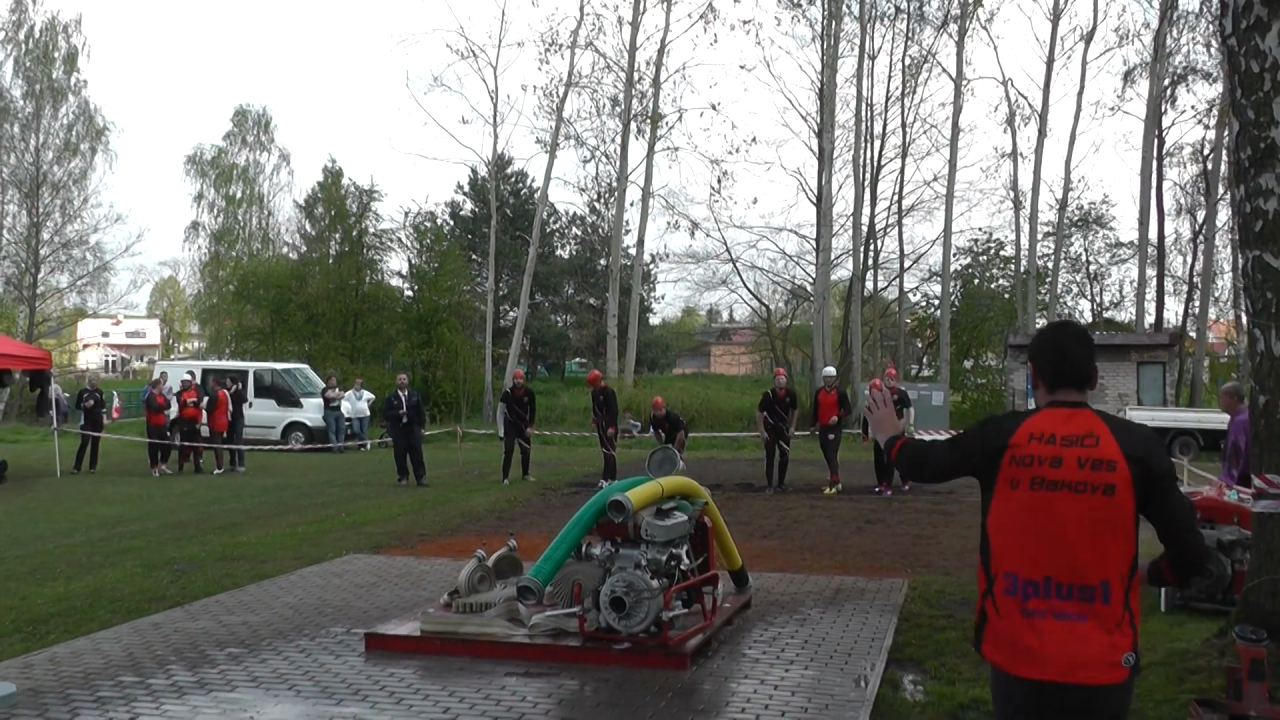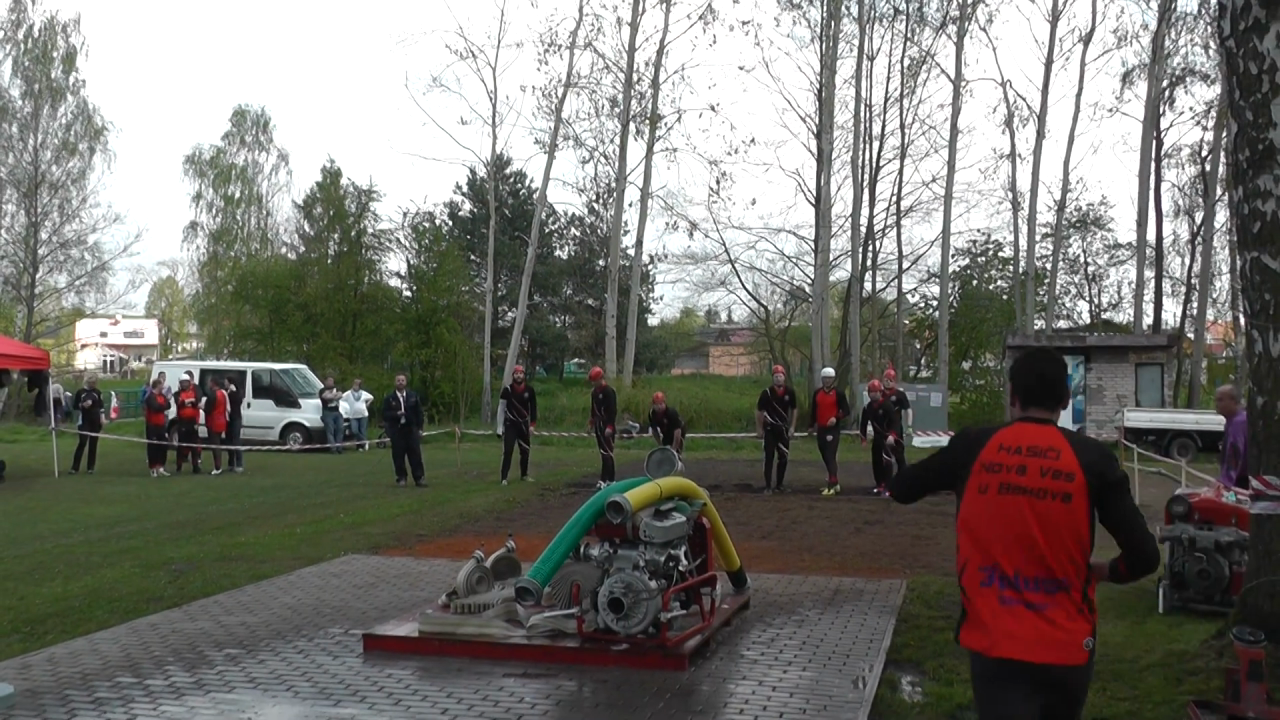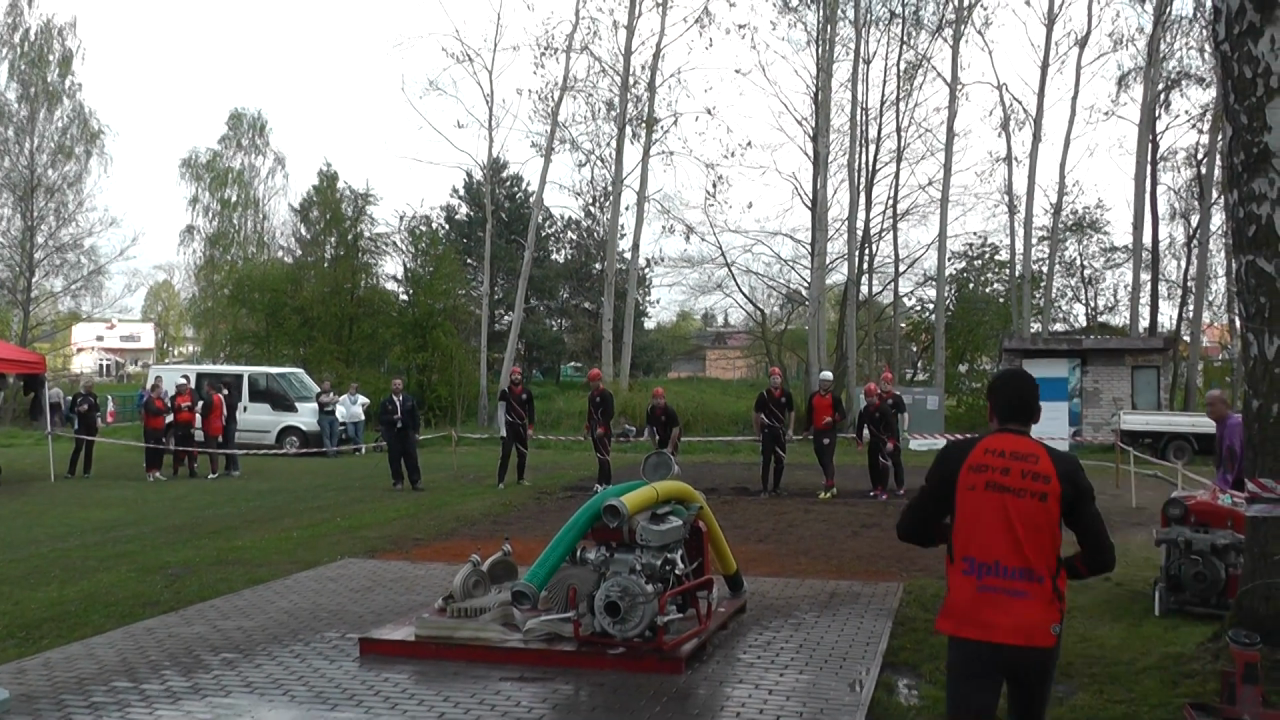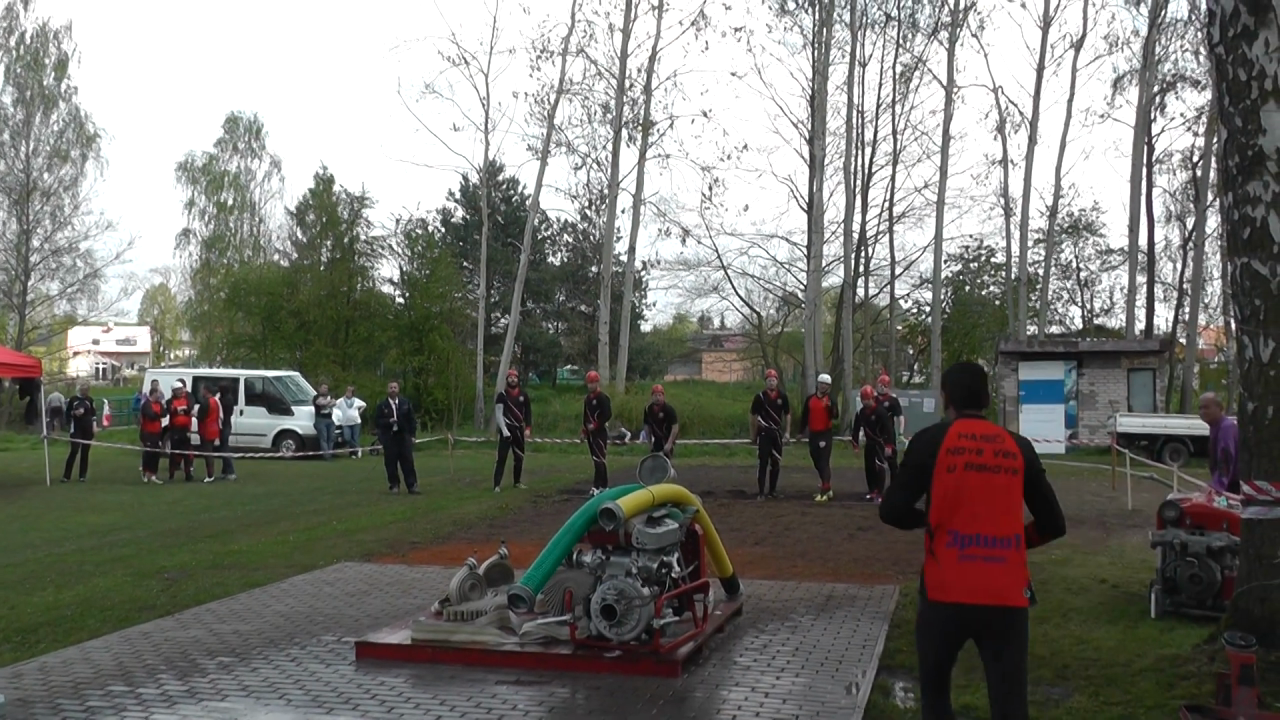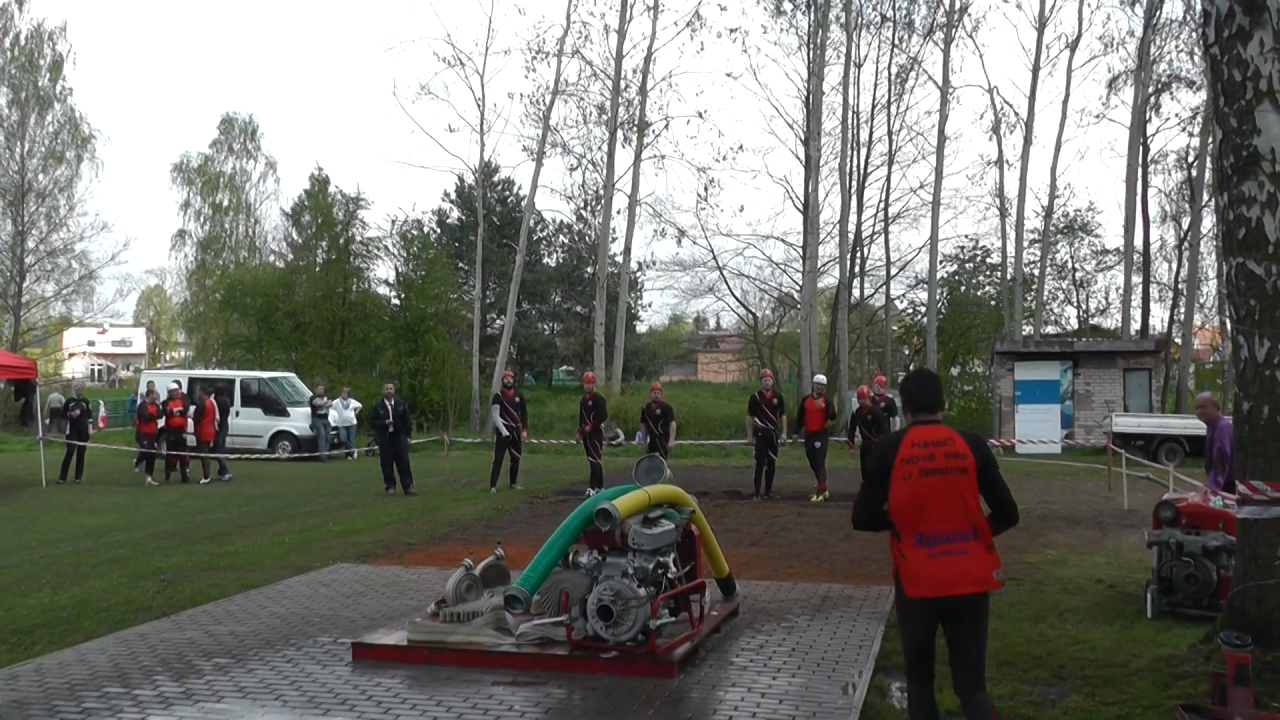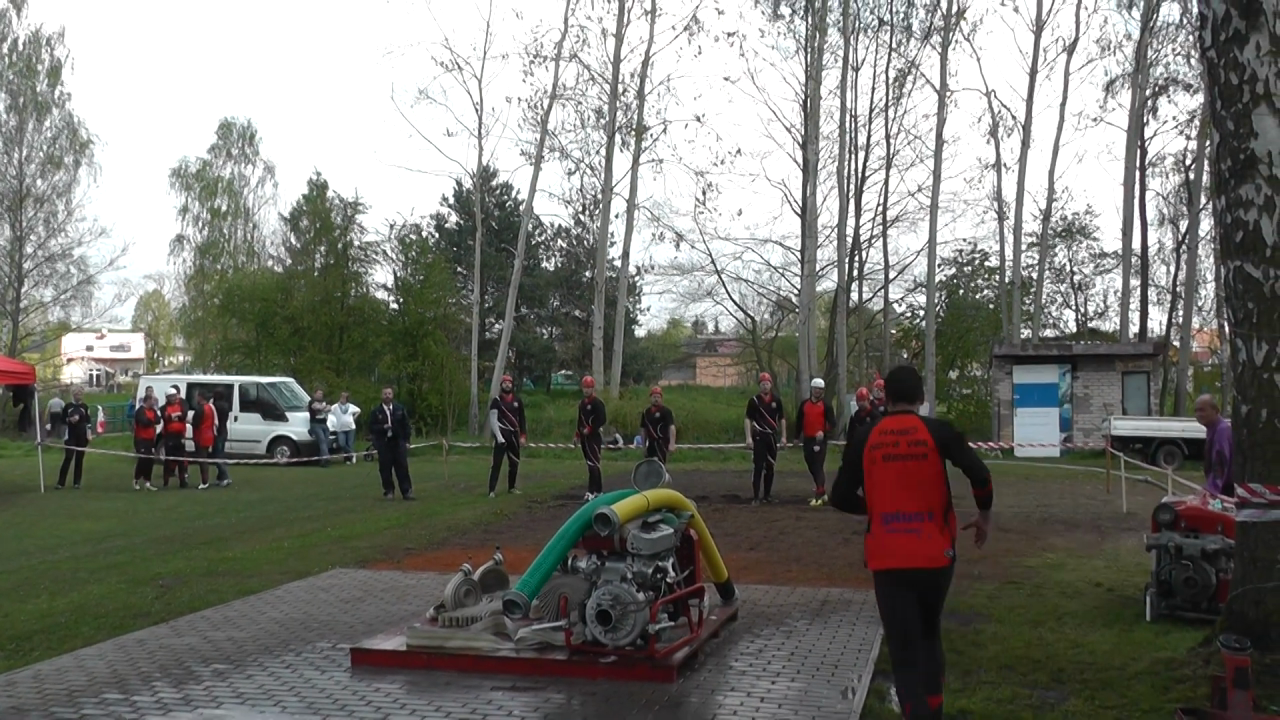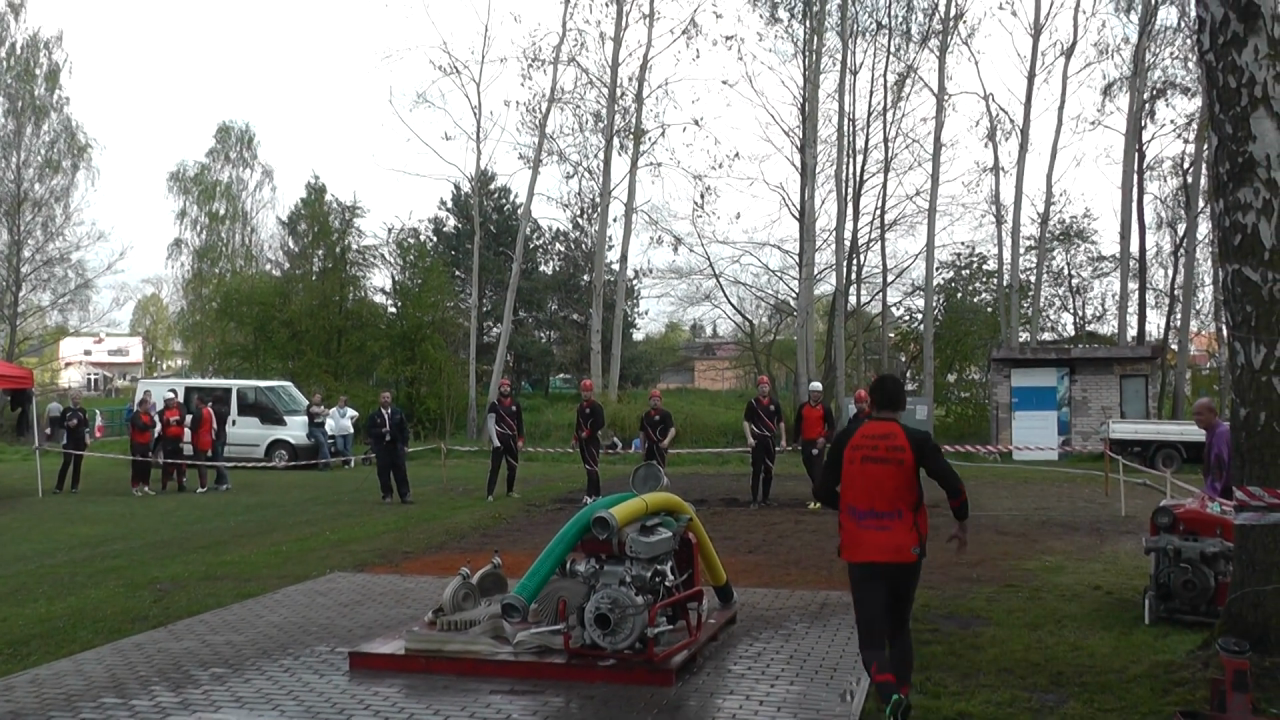
dt=0.2s
person 1, frame 1
left shoulder: (1001, 436)
right shoulder: (1136, 445)
left elbow: (925, 463)
right elbow: (1191, 555)
left wrist: (889, 436)
right wrist: (1149, 574)
left hip: (1021, 661)
right hip: (1105, 667)
person 1, frame 2
left shoulder: (972, 448)
right shoulder: (1093, 458)
left elbow: (901, 489)
right elbow: (1144, 556)
left wrist: (949, 479)
right wrist: (1106, 571)
left hip: (998, 647)
right hip: (1069, 650)
person 1, frame 3
left shoulder: (958, 457)
right shoulder: (1063, 468)
left elbow: (910, 529)
right elbow: (1102, 557)
left hip: (971, 628)
right hip: (1038, 633)
person 1, frame 4
left shoulder: (931, 440)
right shoulder: (1019, 447)
left elbow: (892, 511)
right elbow: (1053, 525)
left hip: (946, 595)
right hip: (1007, 597)
left knee: (934, 690)
person 1, frame 5
left shoulder: (889, 449)
right shoulder: (972, 446)
left elbow: (862, 518)
right elbow: (1008, 514)
left hip: (916, 585)
right hip: (971, 582)
left knee: (920, 676)
right knee: (972, 685)
person 1, frame 6
left shoulder: (865, 438)
right shoulder: (940, 431)
left elbow: (840, 497)
right elbow: (980, 476)
right wrist: (984, 516)
left hip: (888, 561)
right hip: (936, 557)
left knee: (904, 654)
right knee: (928, 636)
person 1, frame 7
left shoulder: (847, 439)
right shoulder: (917, 440)
left elbow: (823, 492)
right elbow: (952, 485)
right wrist: (962, 525)
left hip: (861, 553)
right hip: (905, 552)
left knee: (872, 638)
right knee: (899, 629)
